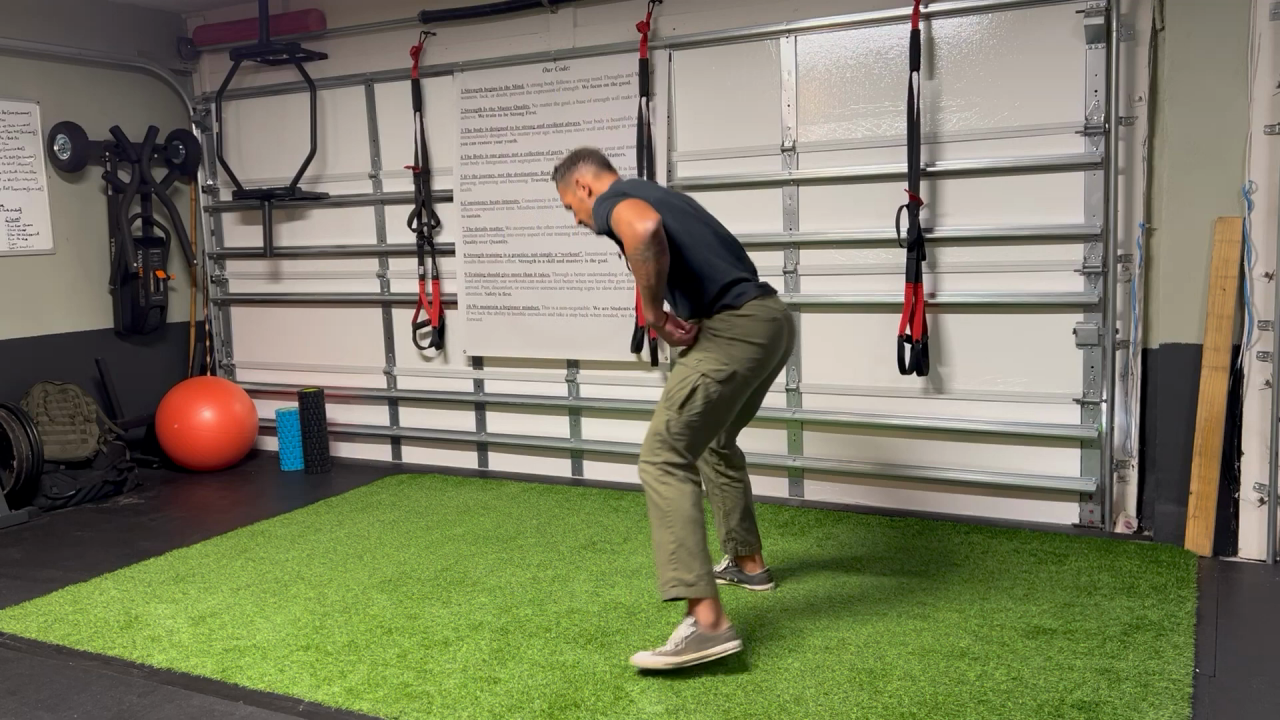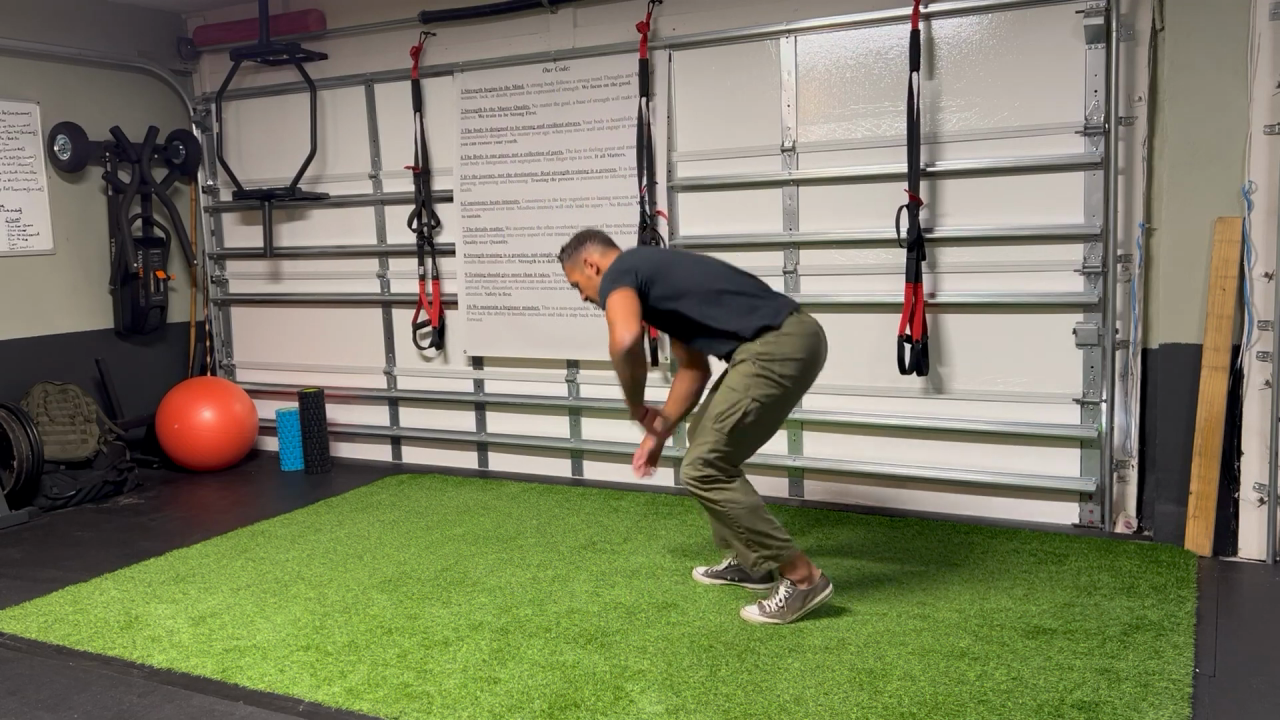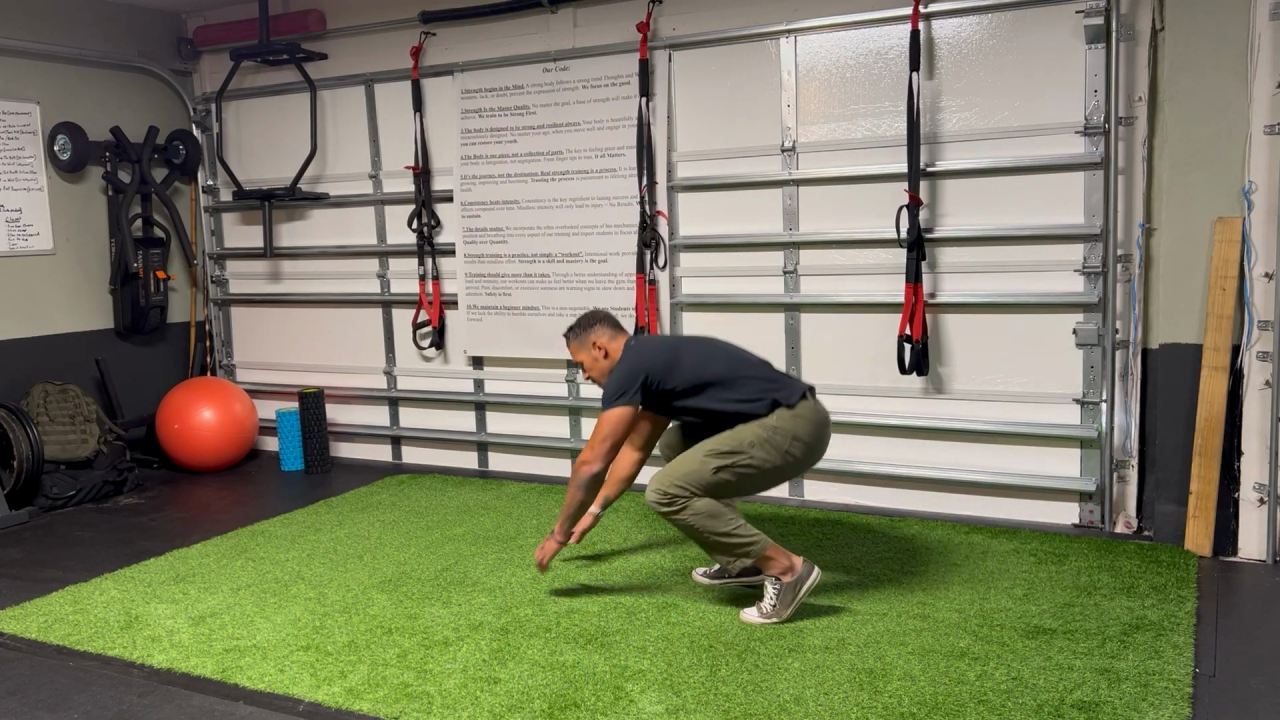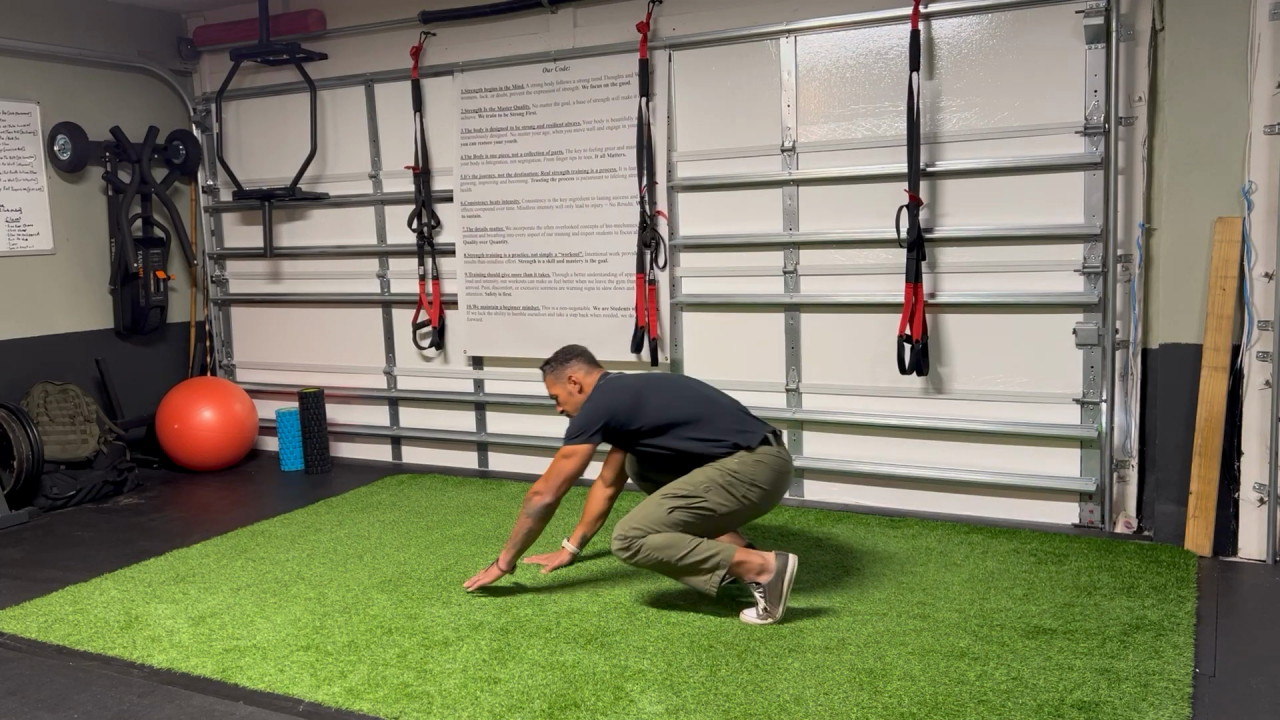
dt=0.3s
person 1, frame 1
left shoulder: (617, 198)
right shoulder: (649, 196)
left elbow: (646, 231)
left wrist: (653, 314)
right wrist: (679, 327)
left hip: (737, 330)
right hip: (771, 322)
left knee: (663, 460)
right knee: (712, 440)
left ankle: (707, 621)
right ankle: (749, 563)
person 1, frame 2
left shoulder: (620, 273)
right shoulder: (654, 269)
left elbow: (625, 342)
right elbow: (692, 367)
left wrist: (639, 410)
right wrist: (660, 431)
left hip: (777, 348)
right hip: (795, 338)
left knee: (703, 471)
right knee: (713, 448)
left ankle: (801, 577)
right ankle: (750, 562)
person 1, frame 3
left shoulder: (629, 367)
right shoulder: (653, 361)
left elbow: (593, 462)
right elbow: (635, 449)
left wrist: (561, 532)
right wrist: (593, 512)
left hip: (792, 425)
right hip: (786, 418)
left knee: (667, 492)
right knee: (675, 444)
left ankle: (785, 569)
right ankle: (745, 559)
person 1, frame 4
left shoulder: (599, 405)
right shoulder: (623, 396)
left elbow: (546, 493)
right elbow: (608, 484)
left wrist: (504, 562)
right wrist: (570, 548)
left hip: (753, 469)
right hip: (756, 459)
left knee: (630, 540)
right knee: (639, 465)
left ankle: (762, 567)
right ankle: (733, 548)
